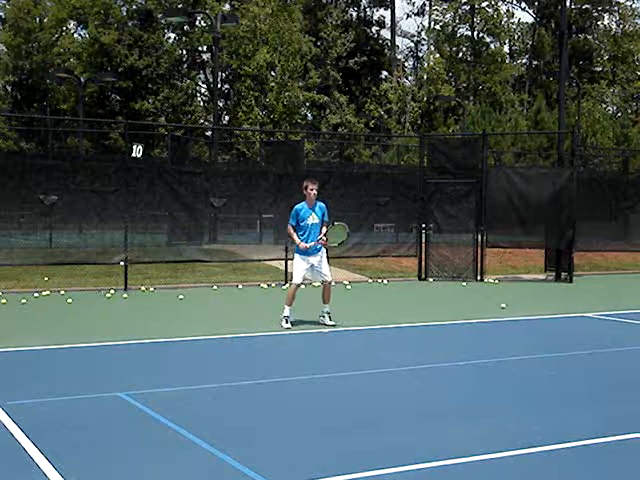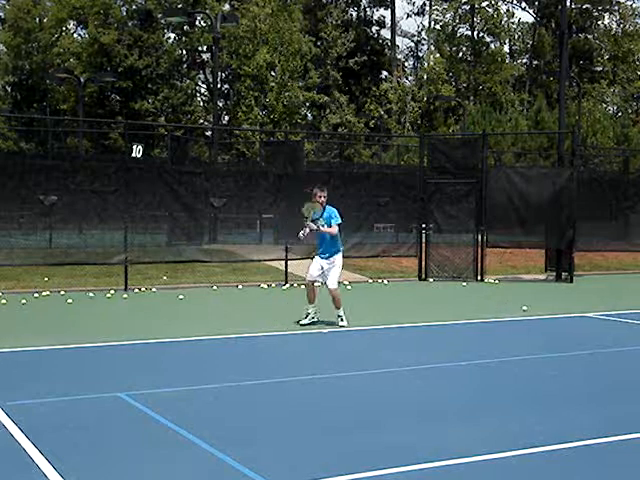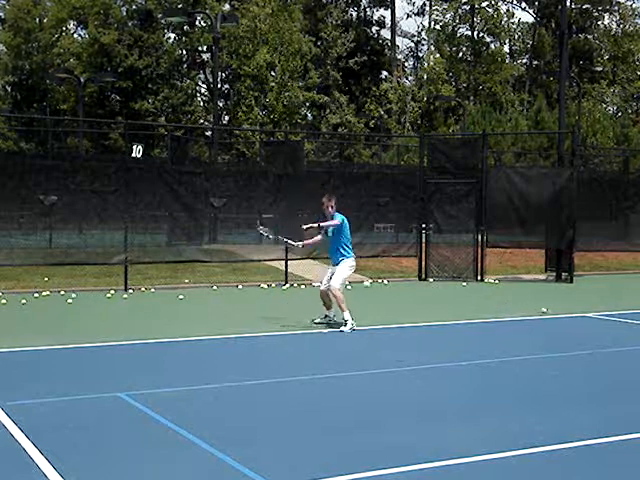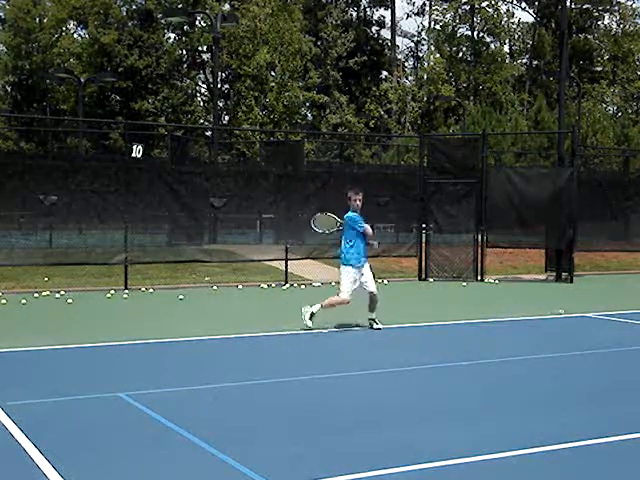
dt=0.5s
person 1, frame 1
left shoulder: (322, 207)
right shoulder: (298, 209)
right elbow: (290, 228)
left wrist: (322, 235)
right wrist: (299, 242)
left hip: (319, 252)
right hip: (302, 254)
left knee: (327, 282)
right knee: (296, 283)
left ankle: (325, 314)
right ankle: (286, 315)
person 1, frame 2
left shoulder: (332, 211)
left elbow: (335, 231)
right elbow: (310, 230)
left wrist: (317, 228)
left hip: (334, 256)
right hip: (320, 256)
left knee: (332, 288)
right knee: (309, 280)
left ankle: (341, 315)
right ankle: (312, 313)
person 1, frame 3
left shoulder: (340, 218)
right shoulder: (327, 224)
left elbow: (334, 223)
right elbow: (322, 236)
left wrist: (315, 225)
right wrist: (304, 243)
left hip: (347, 260)
right hip: (335, 262)
left knee: (335, 288)
right knee: (323, 290)
left ankle: (349, 321)
right ankle: (329, 315)
person 1, frame 4
left shoulder: (358, 218)
right shoulder: (351, 217)
right elbow: (369, 233)
left wrist: (369, 242)
right wrist: (369, 234)
left hip: (362, 263)
right hip: (350, 264)
left knee: (373, 293)
right knee: (344, 299)
left ankle: (372, 318)
right ankle: (312, 310)
